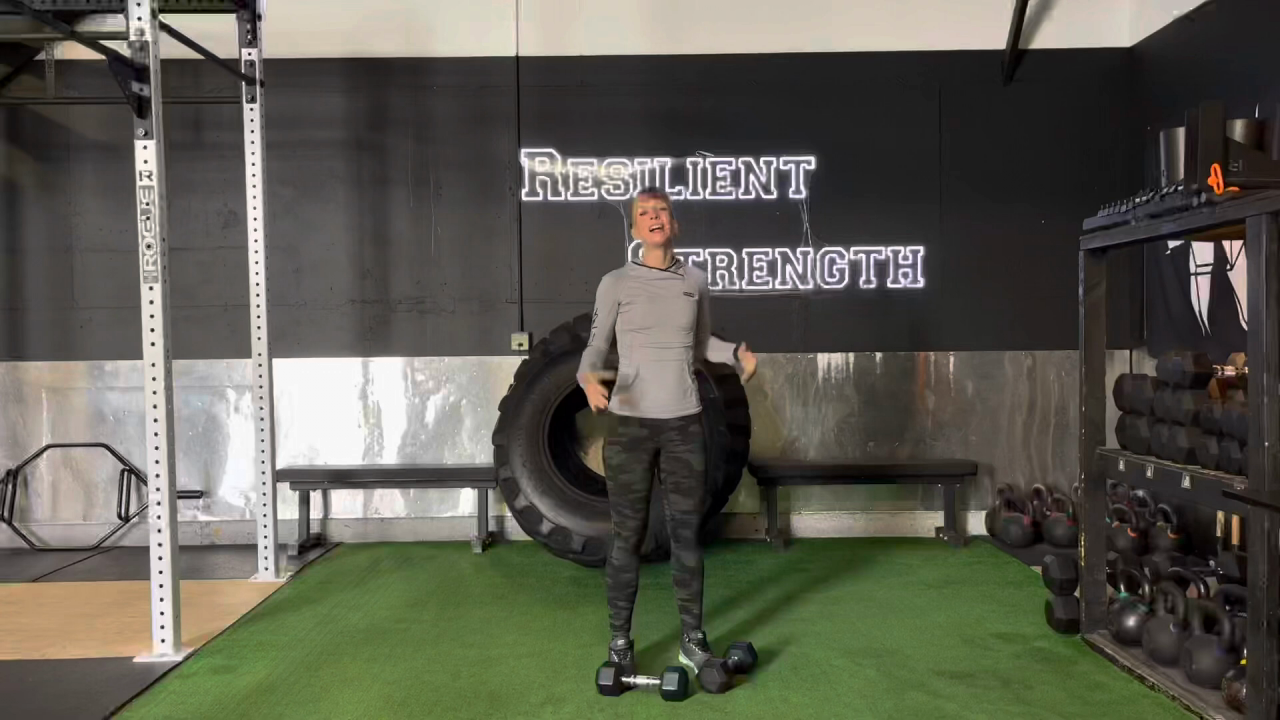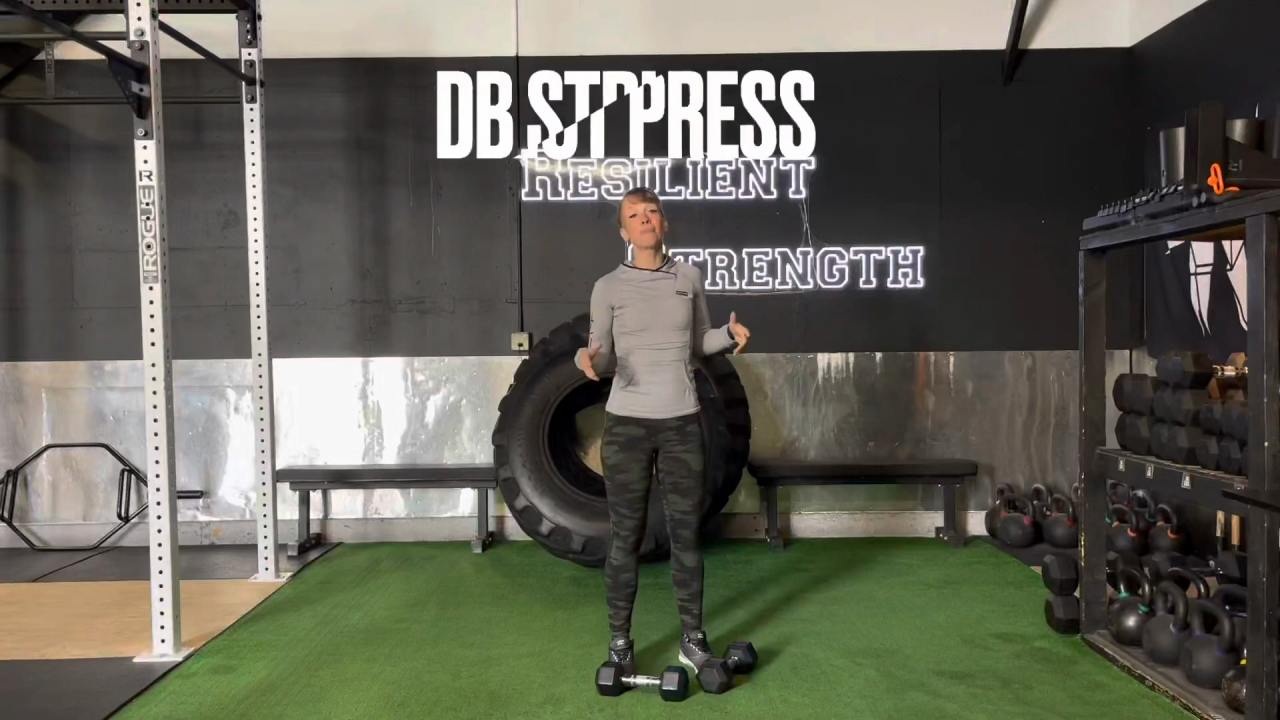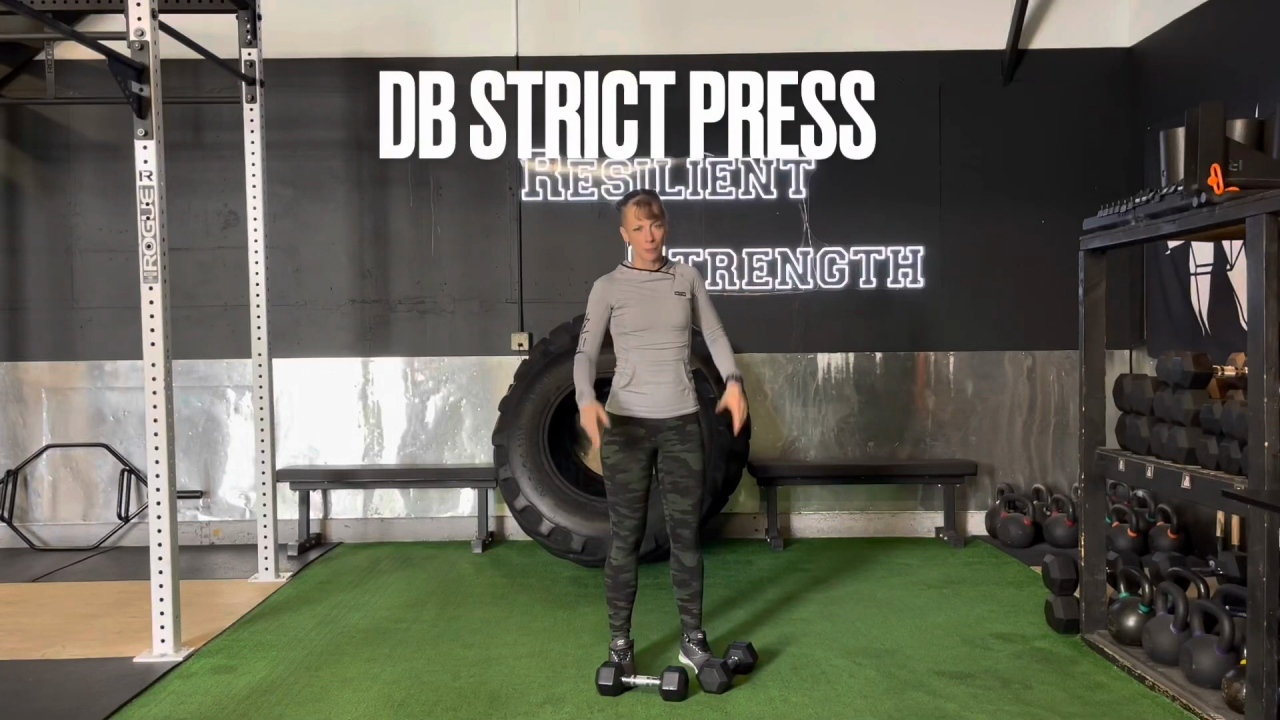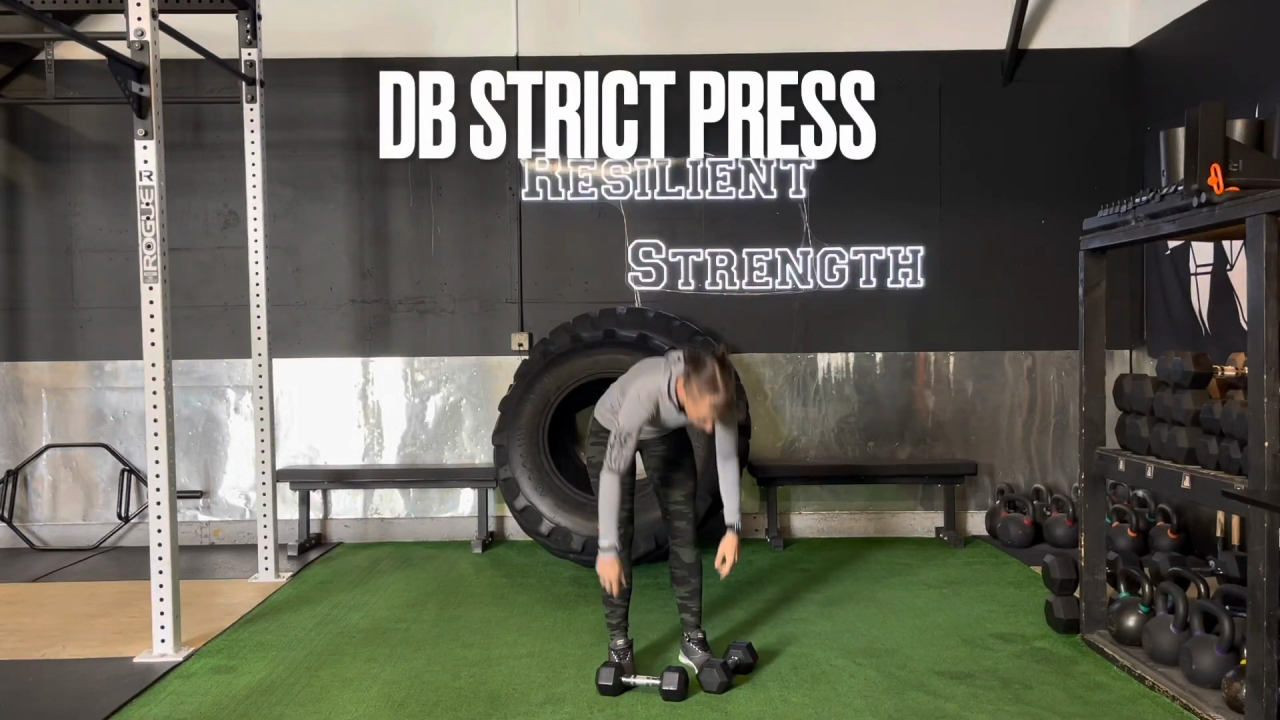
dt=0.7s
person 1, frame 1
left shoulder: (695, 280)
right shoulder: (615, 282)
right elbow: (596, 347)
left wrist: (736, 353)
right wrist: (587, 376)
left hip: (683, 423)
right hip: (631, 423)
left knee: (686, 532)
right knee: (627, 536)
left ankle: (692, 636)
right ankle: (619, 639)
person 1, frame 2
left shoulder: (689, 277)
right shoulder: (609, 287)
right elbow: (601, 359)
left wrist: (730, 335)
right wrist: (589, 360)
left hip: (682, 422)
right hip: (627, 423)
left knee: (687, 533)
right knee: (626, 536)
left ankle: (693, 636)
right ankle: (620, 640)
person 1, frame 3
left shoulder: (687, 278)
right shoulder: (608, 287)
left elbow: (714, 336)
right elbow: (585, 354)
left wrist: (732, 379)
right wrist: (587, 399)
left hip: (682, 423)
right hip: (627, 425)
left knee: (686, 533)
right knee: (625, 536)
left ankle: (693, 637)
right ankle: (620, 641)
person 1, frame 4
left shoulder: (716, 396)
right shoulder: (647, 390)
left elbow: (728, 459)
right elbow: (612, 471)
left wrist: (732, 527)
right wrist: (608, 548)
left hip: (668, 438)
right hip: (611, 429)
left knee: (683, 530)
right knee: (618, 532)
left ankle: (693, 640)
right ankle: (619, 644)
